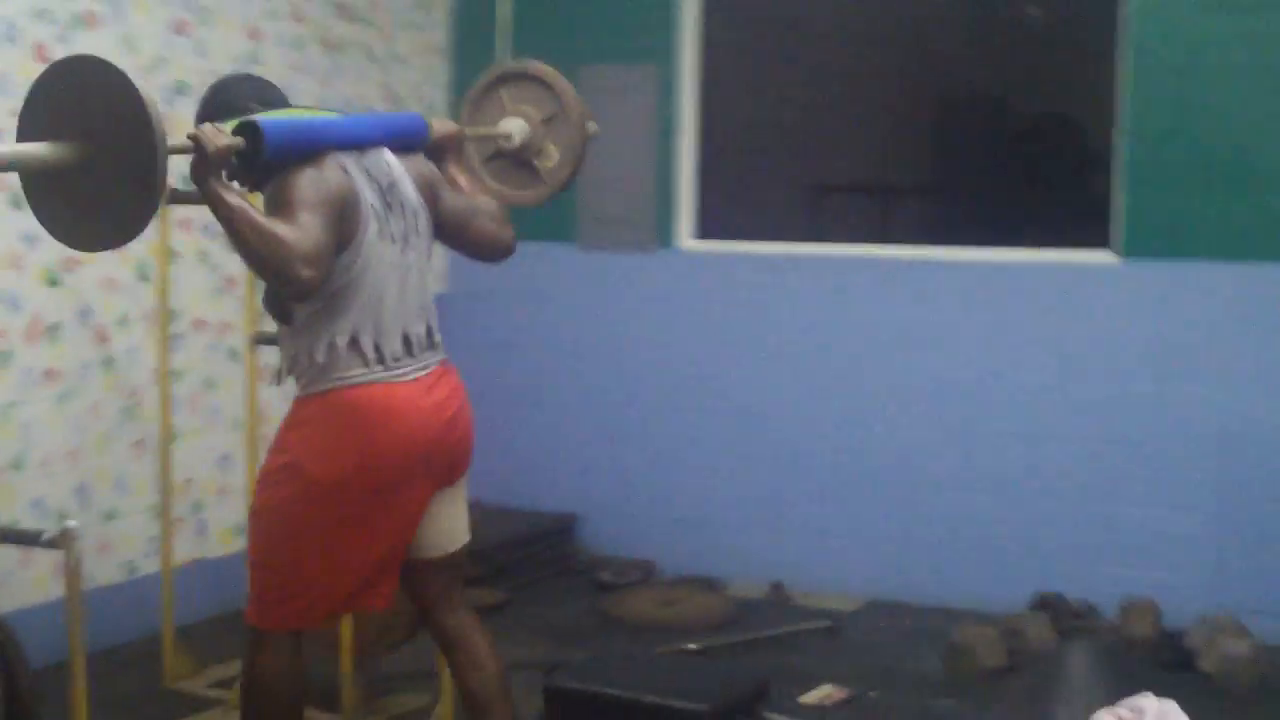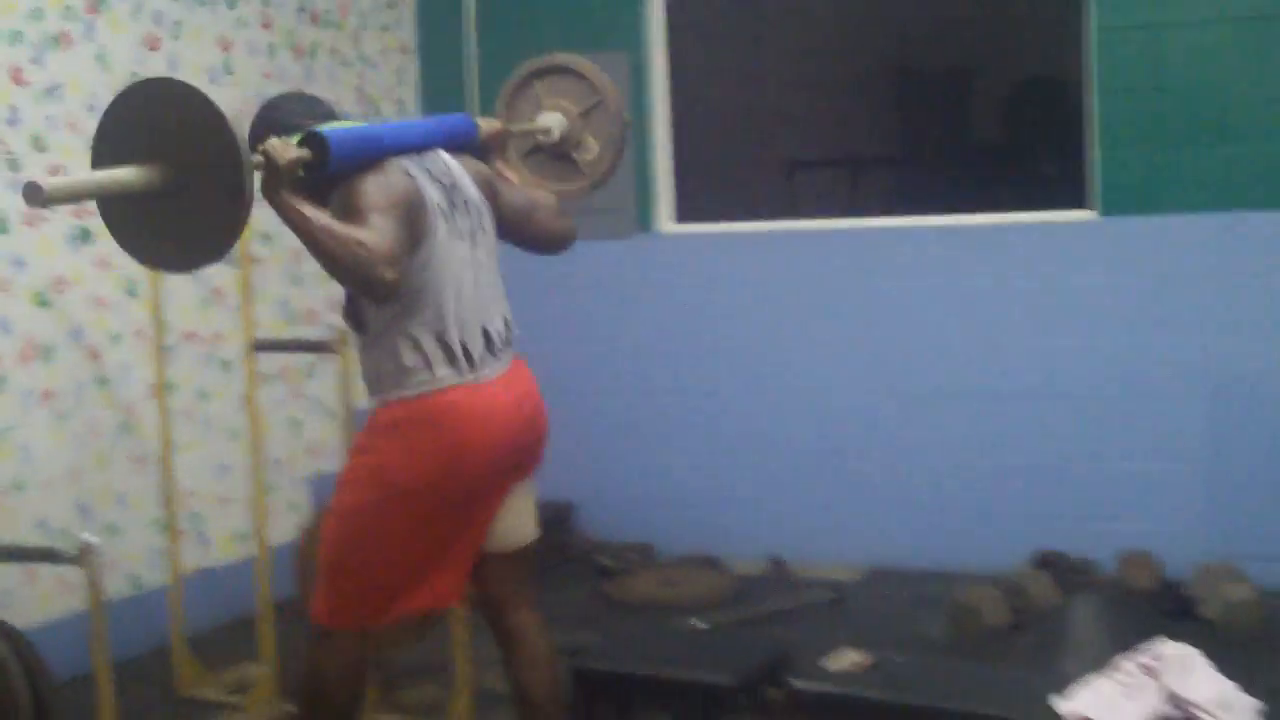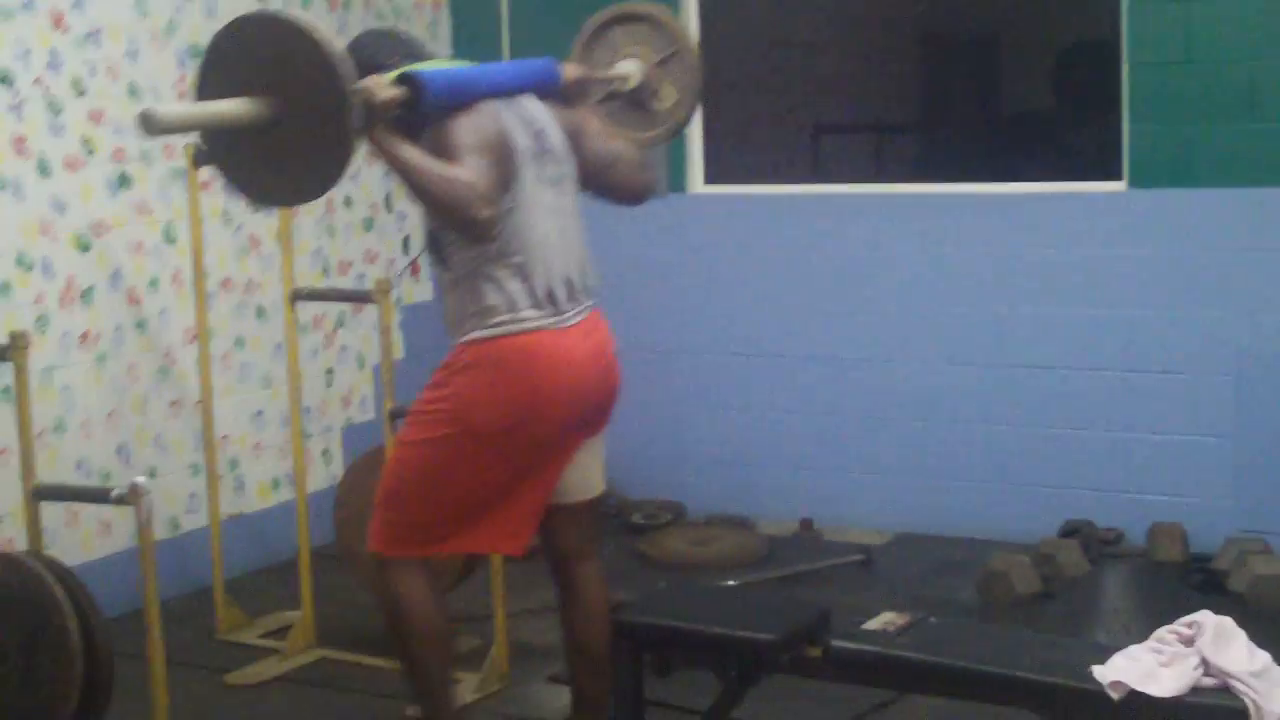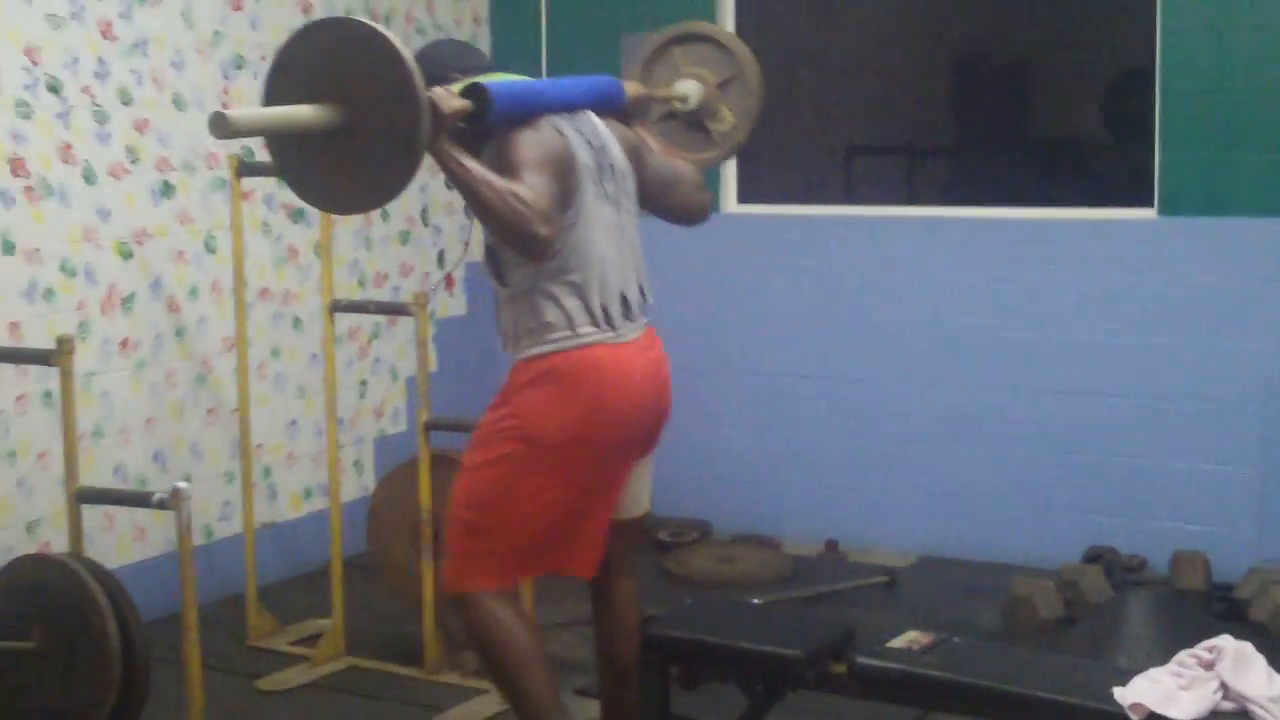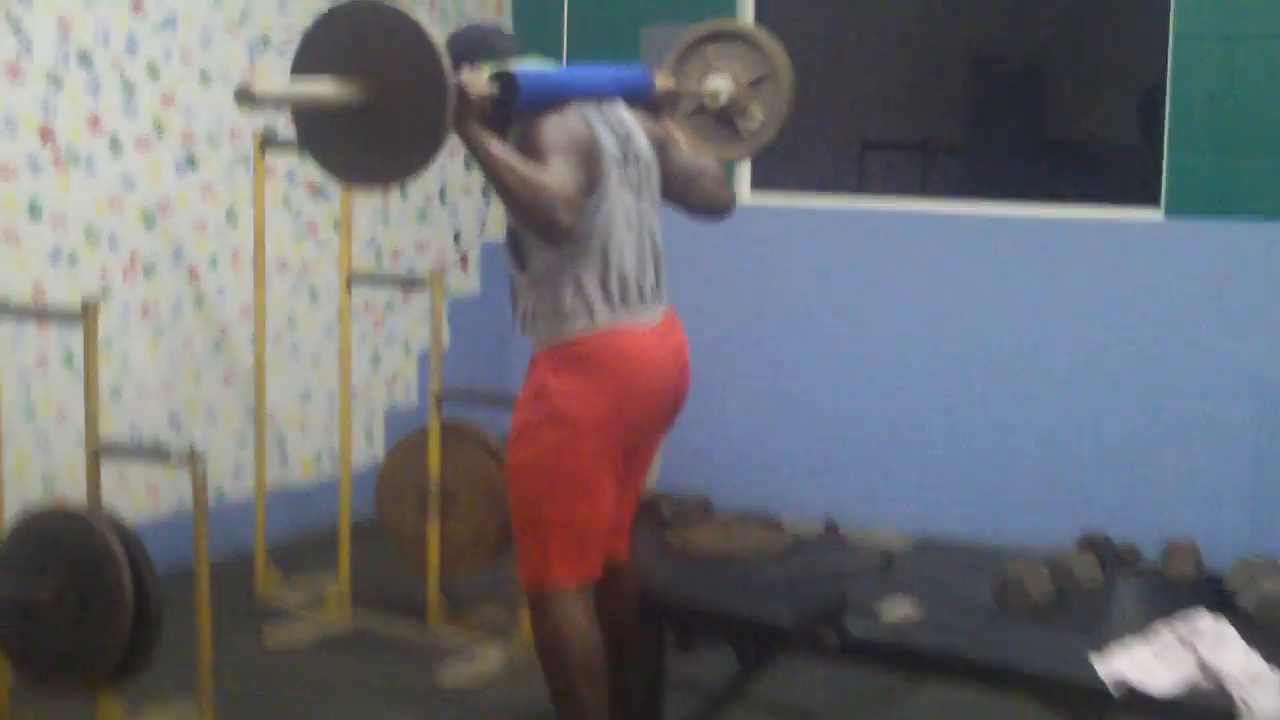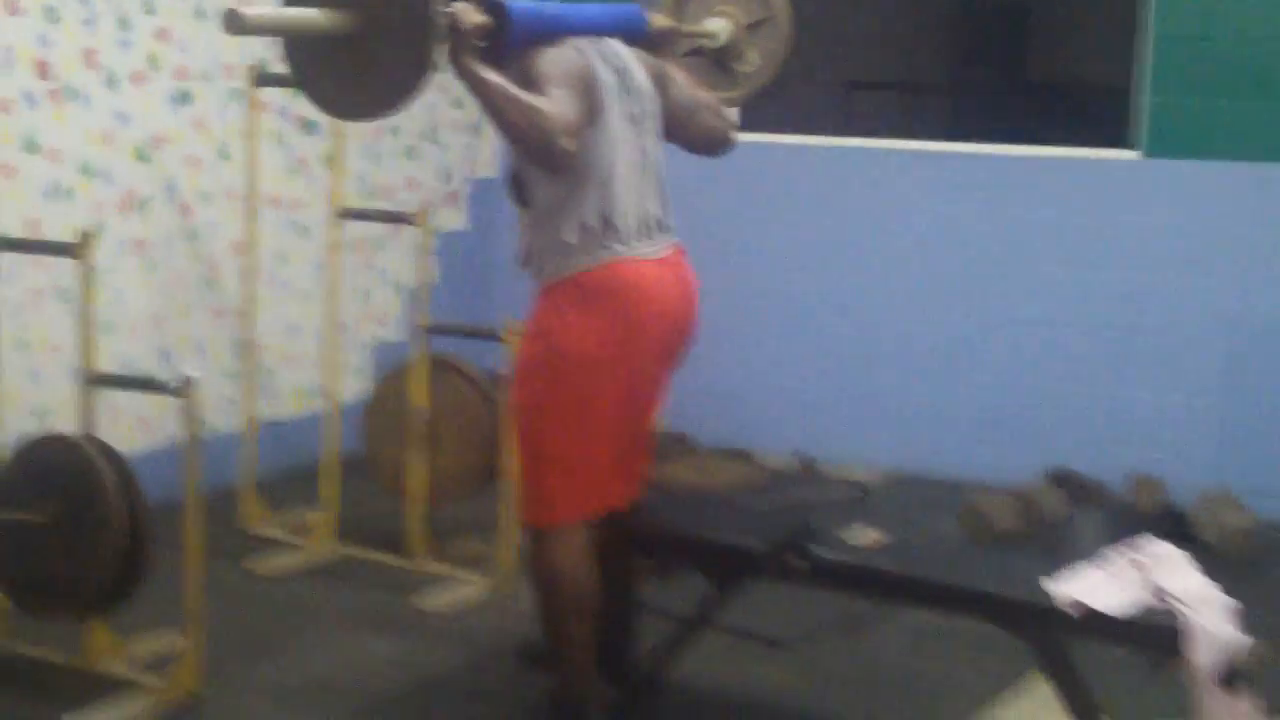
dt=0.2s
person 1, frame 1
left shoulder: (305, 181)
right shoulder: (403, 163)
left elbow: (299, 267)
right elbow: (498, 238)
left wrist: (216, 185)
right wrist: (450, 161)
left hip: (355, 417)
right hip: (439, 402)
left knee: (275, 619)
right knee: (447, 605)
person 1, frame 2
left shoulder: (370, 186)
right shoulder: (454, 165)
left elbow: (379, 271)
right elbow: (556, 230)
left wrist: (286, 199)
right wrist: (498, 158)
left hip: (434, 420)
right hip: (513, 399)
left knee: (341, 617)
right knee: (513, 603)
person 1, frame 3
left shoulder: (457, 126)
right shoulder: (538, 111)
left elbow: (473, 213)
right elbow: (636, 179)
left wrist: (381, 136)
right wrist: (579, 106)
left hip: (513, 364)
right hip: (587, 351)
left knee: (400, 550)
right knee: (575, 556)
person 1, frame 4
left shoulder: (521, 142)
right shoulder: (600, 128)
left elbow: (534, 229)
right elbow: (694, 201)
left wrist: (445, 149)
right wrist: (641, 124)
left hip: (568, 379)
right hip: (640, 366)
left knee: (478, 585)
right knee: (611, 573)
person 1, frame 5
left shoulder: (550, 130)
right shoulder: (628, 121)
left elbow: (557, 216)
right elbow: (717, 195)
left wrist: (473, 133)
right wrist: (668, 120)
left hip: (591, 363)
right hip: (657, 349)
left knee: (555, 581)
right knee: (610, 552)
person 1, frame 6
left shoulder: (546, 61)
left elbow: (556, 142)
right elbow: (716, 131)
left wrist: (469, 66)
right wrist: (671, 59)
left hip: (598, 296)
right hip: (665, 281)
left knee: (558, 512)
right knee: (614, 482)
right ankle: (609, 644)
